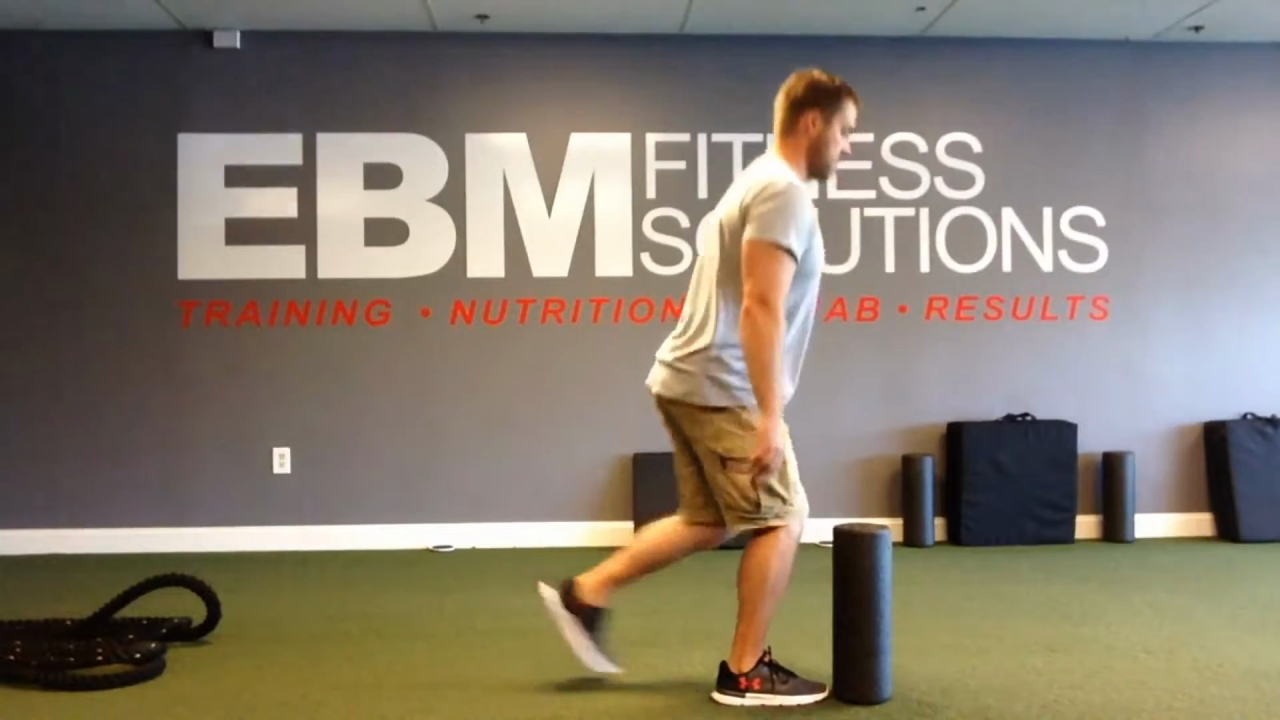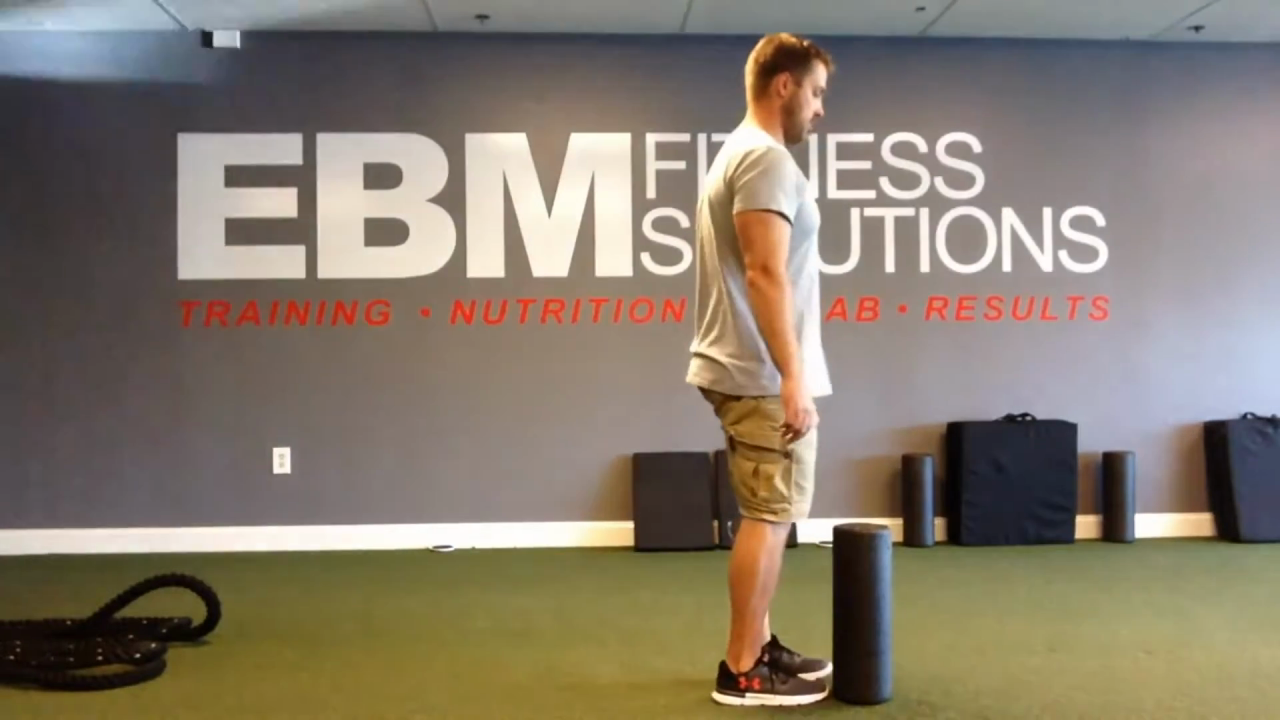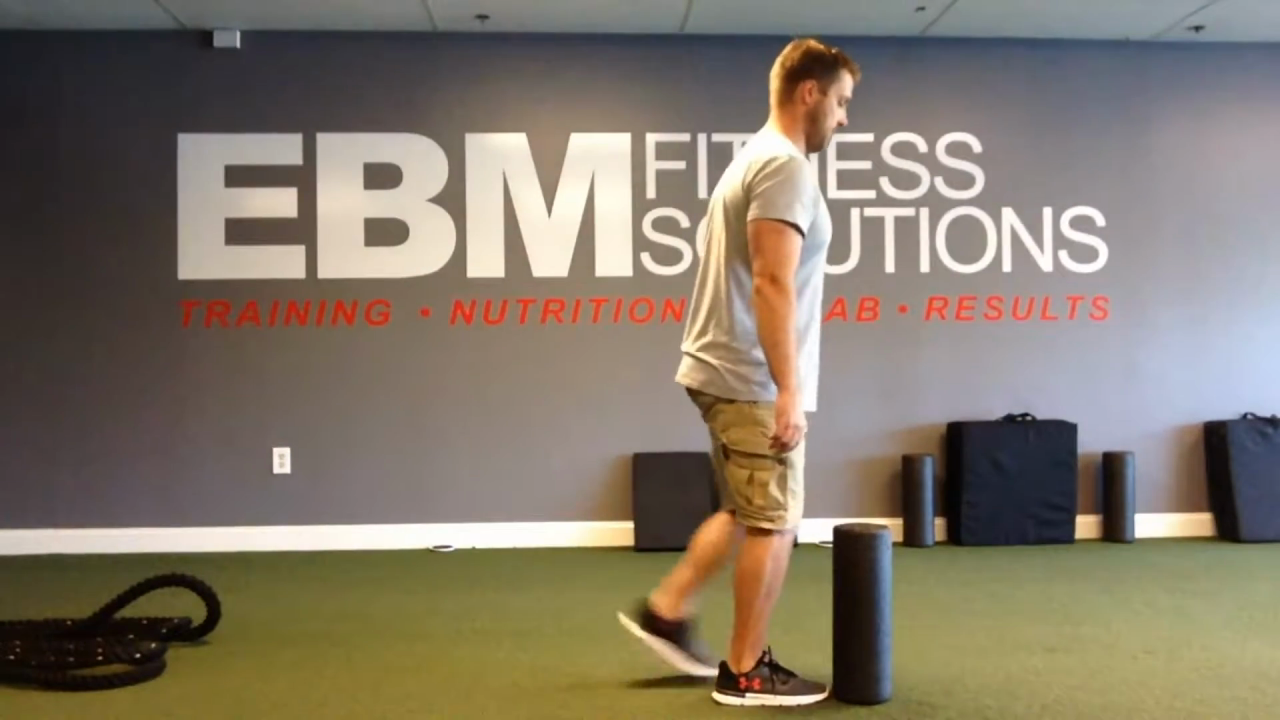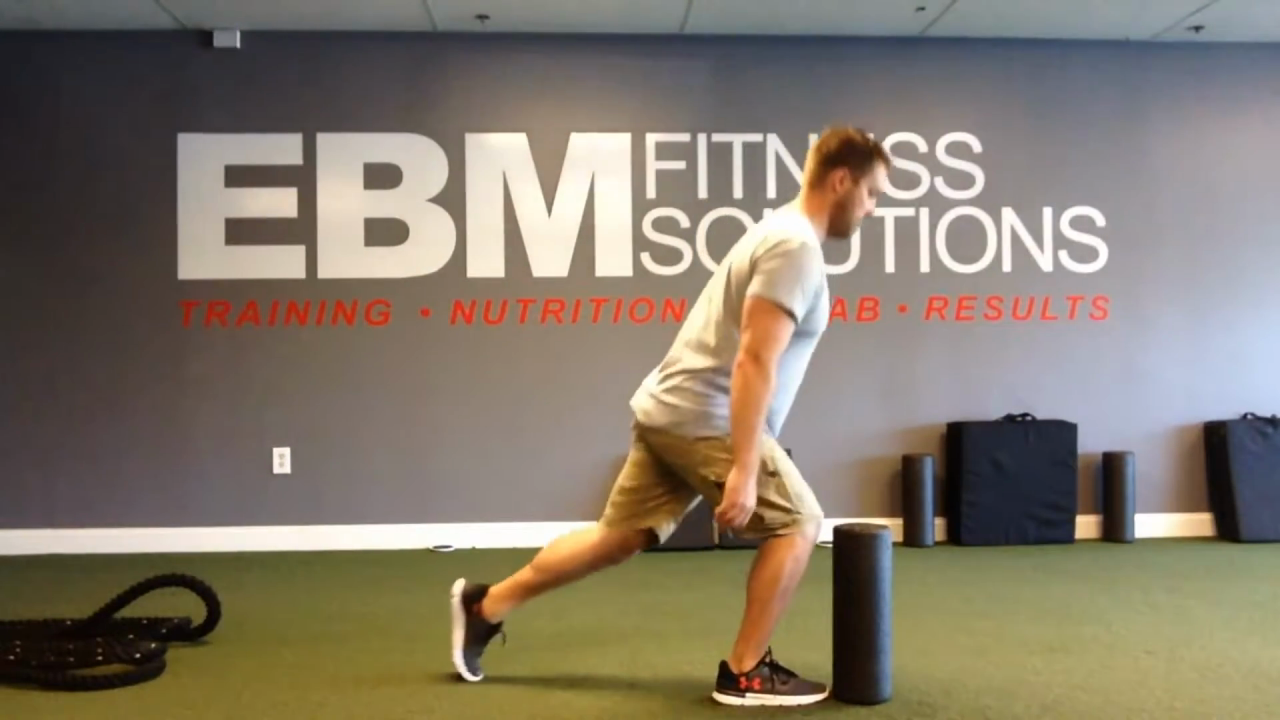
dt=0.5s
person 1, frame 1
left shoulder: (761, 185)
right shoulder: (783, 193)
right elbow: (763, 310)
left wrist: (761, 407)
right wrist: (770, 417)
left hip: (689, 377)
right hip: (723, 389)
left knee: (708, 521)
right knee: (781, 522)
left ankle: (584, 595)
right ankle: (745, 673)
person 1, frame 2
left shoulder: (739, 153)
right shoulder: (765, 157)
right elbow: (765, 275)
right wrist: (793, 377)
left hip: (740, 368)
right hip: (761, 375)
left knee: (766, 515)
right knee: (770, 516)
left ankle: (758, 647)
right ankle: (743, 671)
person 1, frame 3
left shoulder: (758, 158)
right shoulder: (785, 165)
right elbow: (770, 287)
right wrist: (788, 392)
left hip: (720, 367)
right hip: (745, 379)
left knee: (747, 514)
right knee: (774, 522)
left ankle: (668, 613)
right ankle: (744, 672)
person 1, frame 4
left shoulder: (781, 230)
right shoulder: (796, 248)
right elbow: (755, 362)
left wrist: (743, 455)
right wrist: (745, 471)
left hip: (672, 409)
right hip: (701, 416)
left knee: (616, 538)
right knee: (796, 525)
left ankle: (485, 609)
right ankle: (745, 672)
